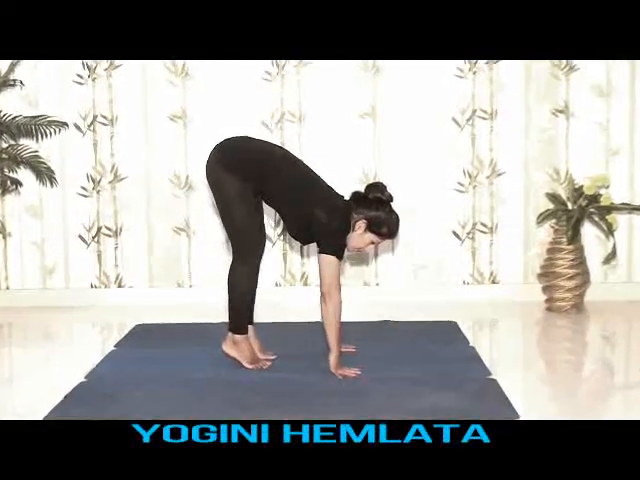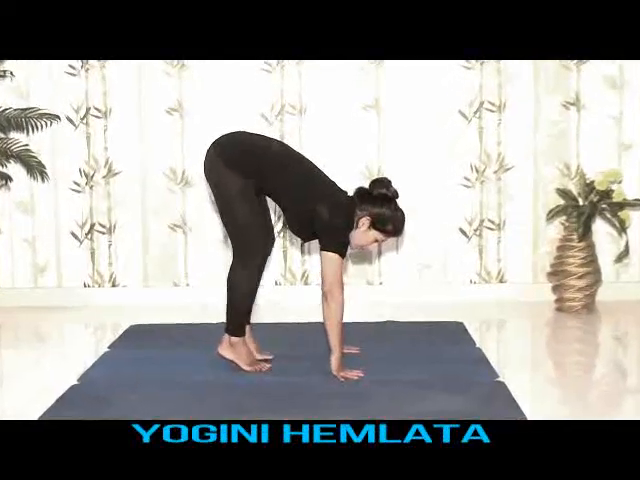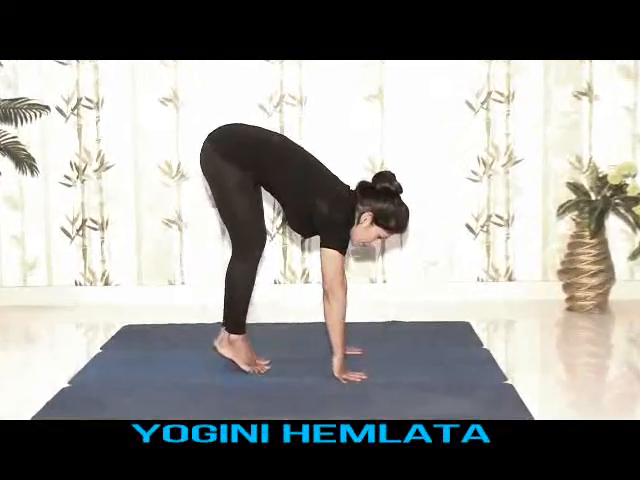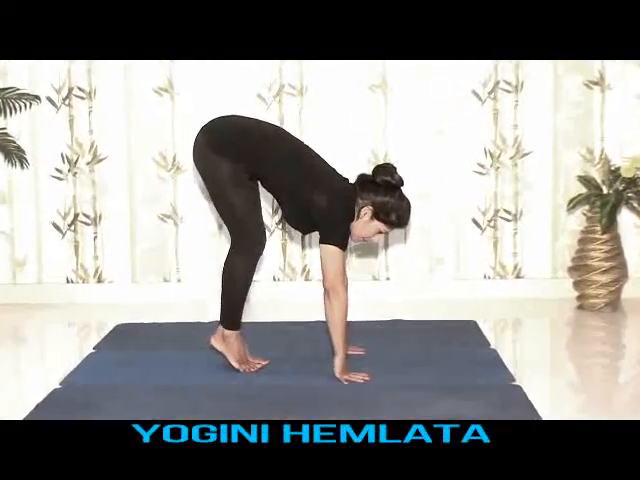
dt=0.3s
person 1, frame 1
left shoulder: (339, 219)
right shoulder: (334, 224)
left elbow: (329, 292)
right elbow: (330, 294)
left wrist: (335, 345)
left hip: (244, 166)
right hip: (230, 165)
left knee: (254, 249)
right knee: (248, 253)
left ankle: (247, 334)
right ankle: (236, 338)
person 1, frame 2
left shoulder: (342, 214)
right shoulder: (337, 220)
left elbow: (334, 288)
right elbow: (332, 293)
left wrist: (337, 346)
right wrist: (336, 358)
left hip: (244, 163)
right hip: (230, 162)
left knee: (263, 245)
right knee: (250, 252)
left ankle: (242, 331)
right ankle: (233, 341)
person 1, frame 3
left shoulder: (345, 208)
right shoulder: (337, 215)
left elbow: (336, 284)
right elbow: (334, 291)
left wrist: (339, 346)
right wrist: (338, 359)
left hip: (240, 153)
right hip: (226, 153)
left knee: (254, 243)
right knee: (249, 246)
left ankle: (231, 331)
right ankle: (232, 338)
person 1, frame 4
left shoulder: (343, 203)
right shoulder: (336, 210)
left elbow: (337, 284)
right elbow: (335, 289)
left wrist: (341, 346)
right wrist: (340, 360)
left hip: (235, 148)
right hip: (219, 147)
left knee: (251, 241)
right knee: (250, 241)
left ankle: (229, 330)
right ankle: (227, 335)
